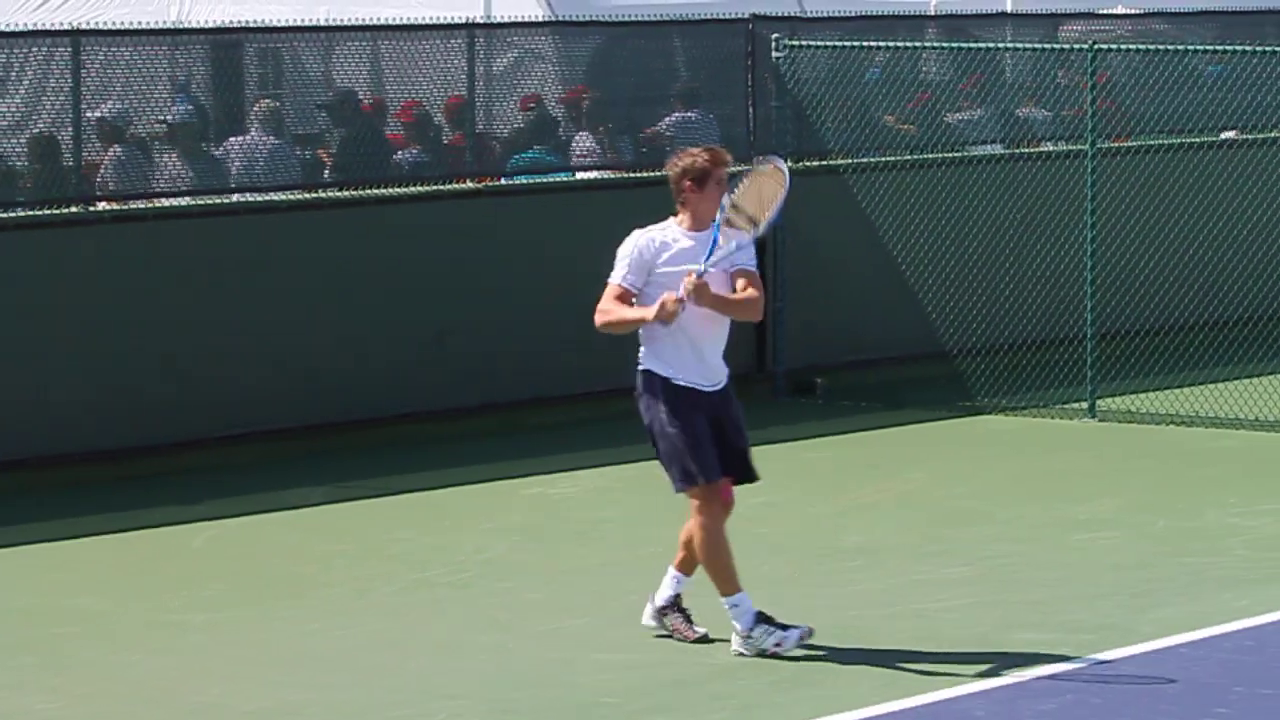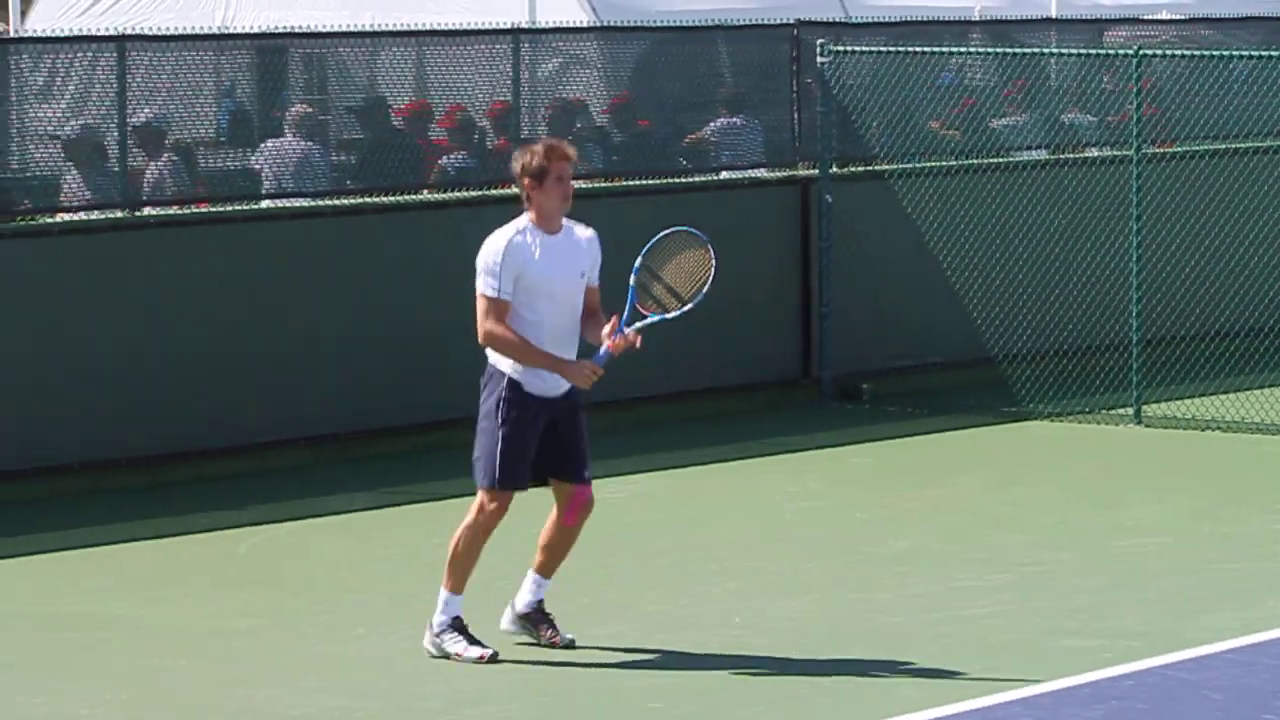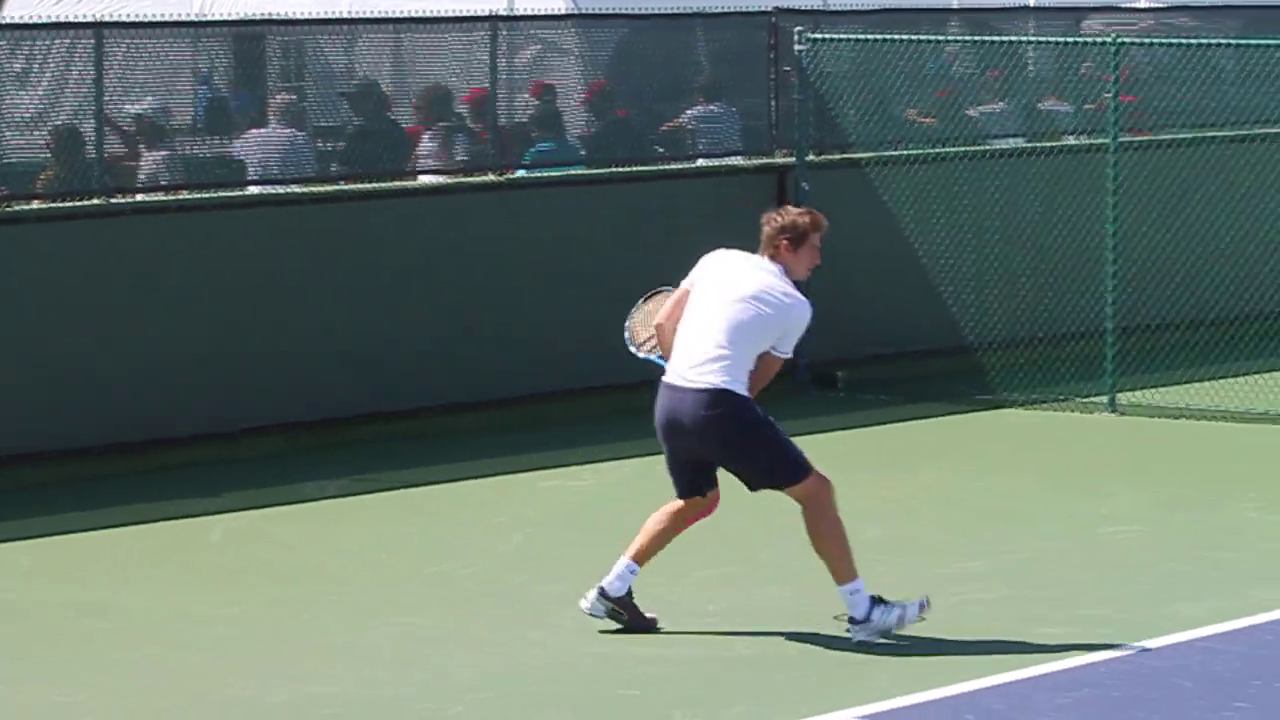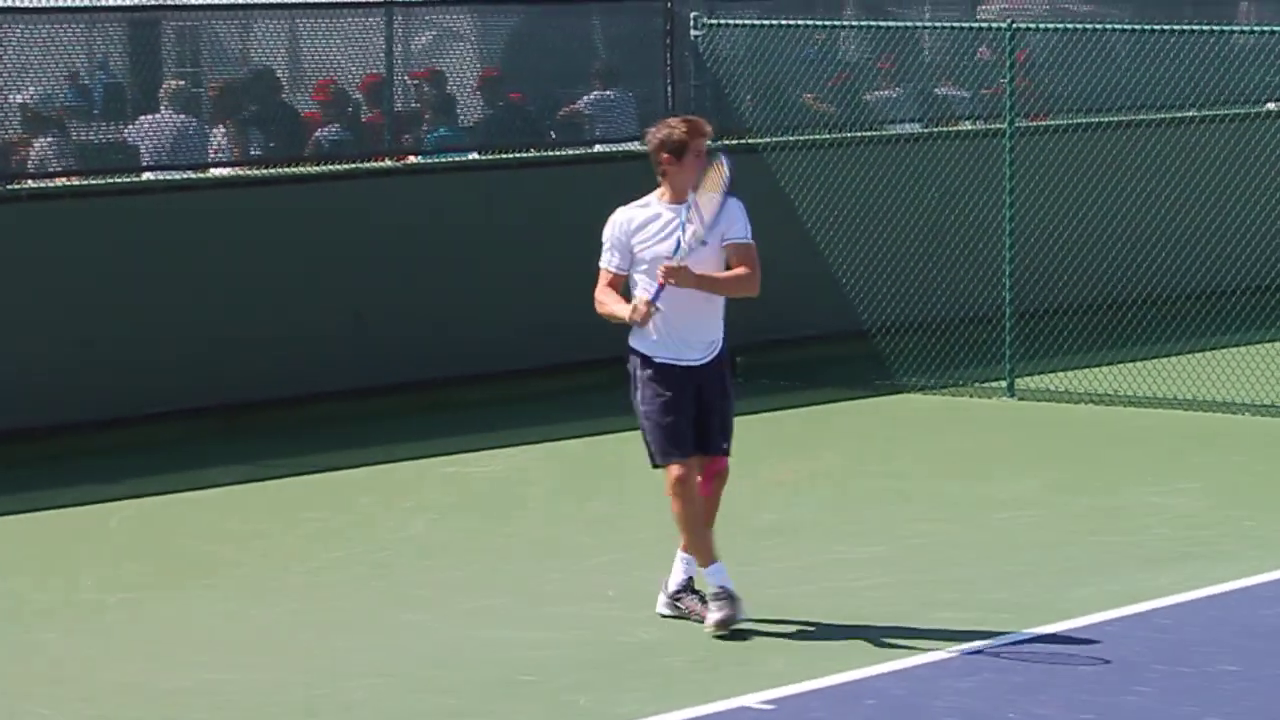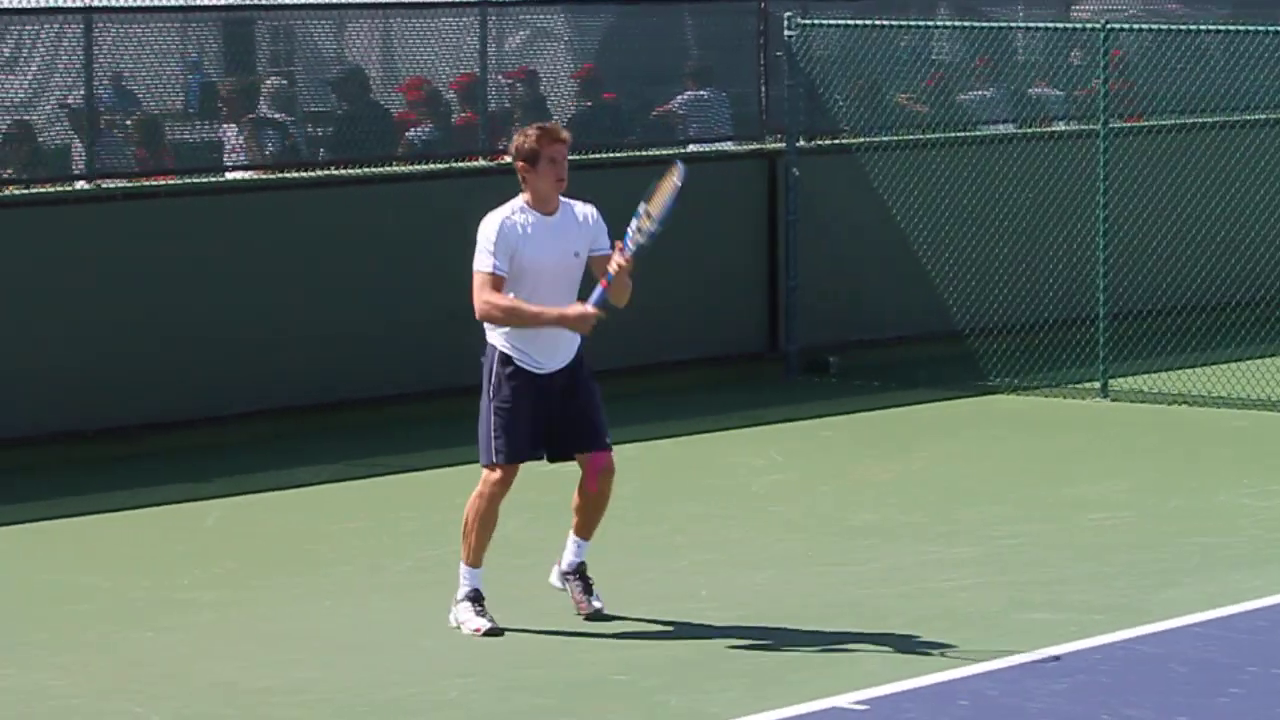
dt=1s
person 1, frame 1
left shoulder: (736, 244)
right shoulder: (645, 244)
left elbow: (752, 306)
right elbow: (606, 315)
left wrist: (710, 299)
right wrist: (650, 312)
left hip: (715, 388)
right hip: (666, 388)
left knee: (720, 501)
right knee: (706, 499)
left ankle: (665, 602)
right ankle: (747, 626)
person 1, frame 2
left shoulder: (586, 241)
right shoulder: (505, 247)
right elbow: (491, 330)
left wrist: (608, 334)
right wrist: (567, 366)
left hip: (558, 391)
right hip: (513, 387)
left knee: (577, 500)
right knee: (495, 500)
left ankle: (525, 606)
right ankle: (443, 624)
person 1, frame 3
left shoulder: (718, 260)
right shoulder: (796, 306)
left elbow: (663, 323)
right elbow: (761, 377)
left hip: (669, 401)
right hip: (724, 409)
left knee: (695, 502)
right knee: (816, 493)
left ankle: (612, 591)
right ankle: (862, 609)
person 1, frame 4
left shoulder: (727, 211)
right shoulder: (627, 222)
left elbow: (750, 281)
right elbow: (603, 294)
left wrist: (694, 279)
right wrist: (629, 310)
left hip: (710, 361)
right hip: (655, 364)
left knee: (713, 472)
right knee: (679, 475)
left ankle: (683, 585)
right ankle: (719, 585)
person 1, frame 5
left shoulder: (586, 217)
right shoulder: (500, 225)
left elbow: (619, 297)
right elbow: (486, 303)
left wrist: (619, 274)
right wrist: (560, 315)
left hip: (566, 364)
right hip: (510, 365)
left knee: (600, 469)
right knee: (497, 478)
left ankle: (572, 564)
right ankle: (467, 594)
